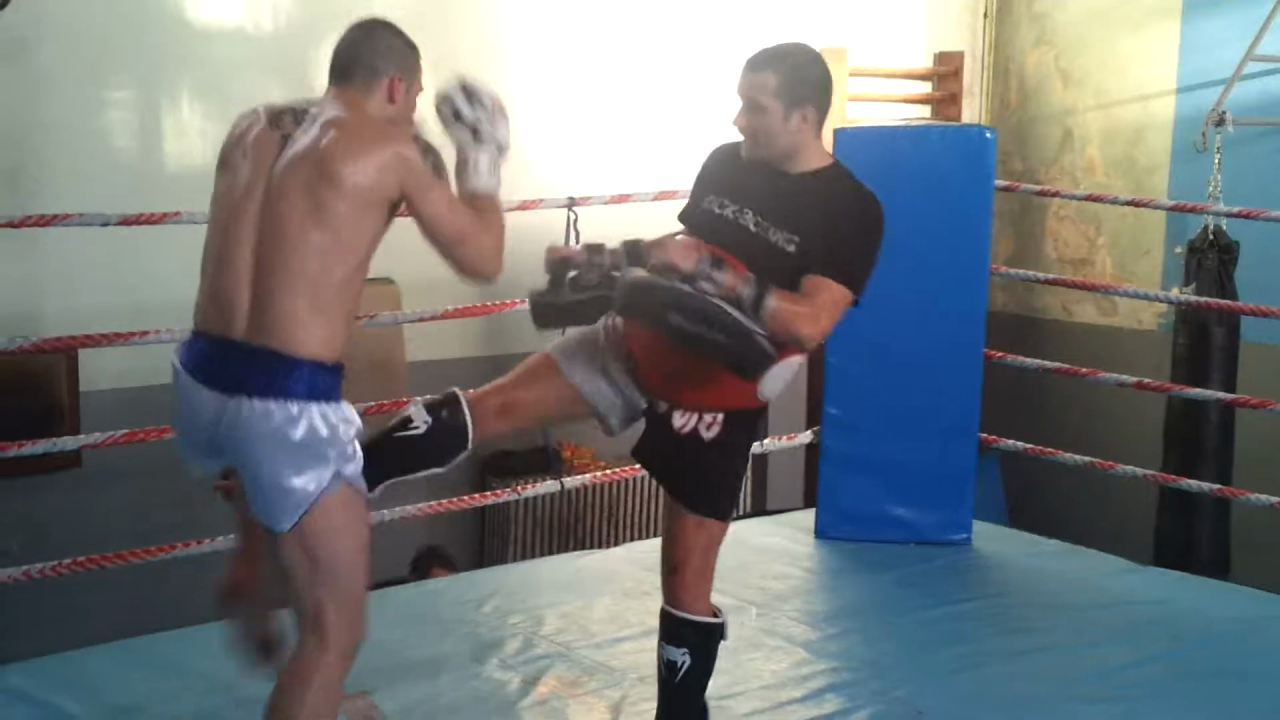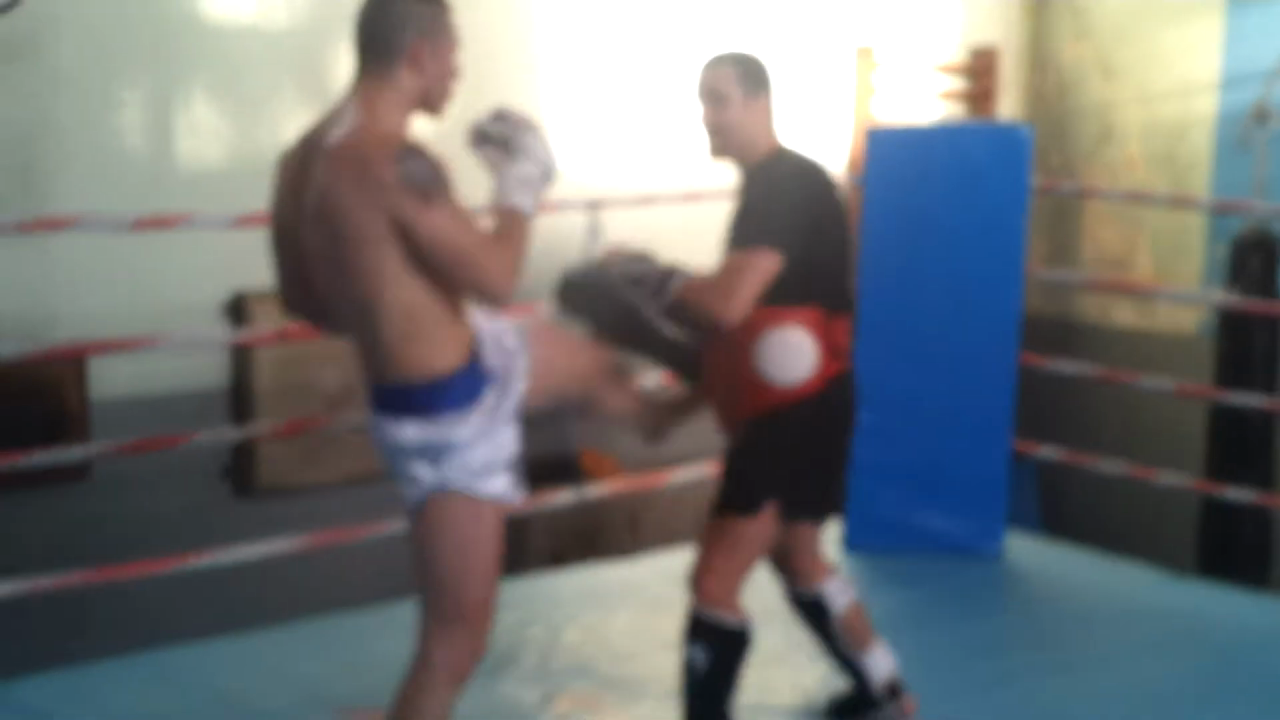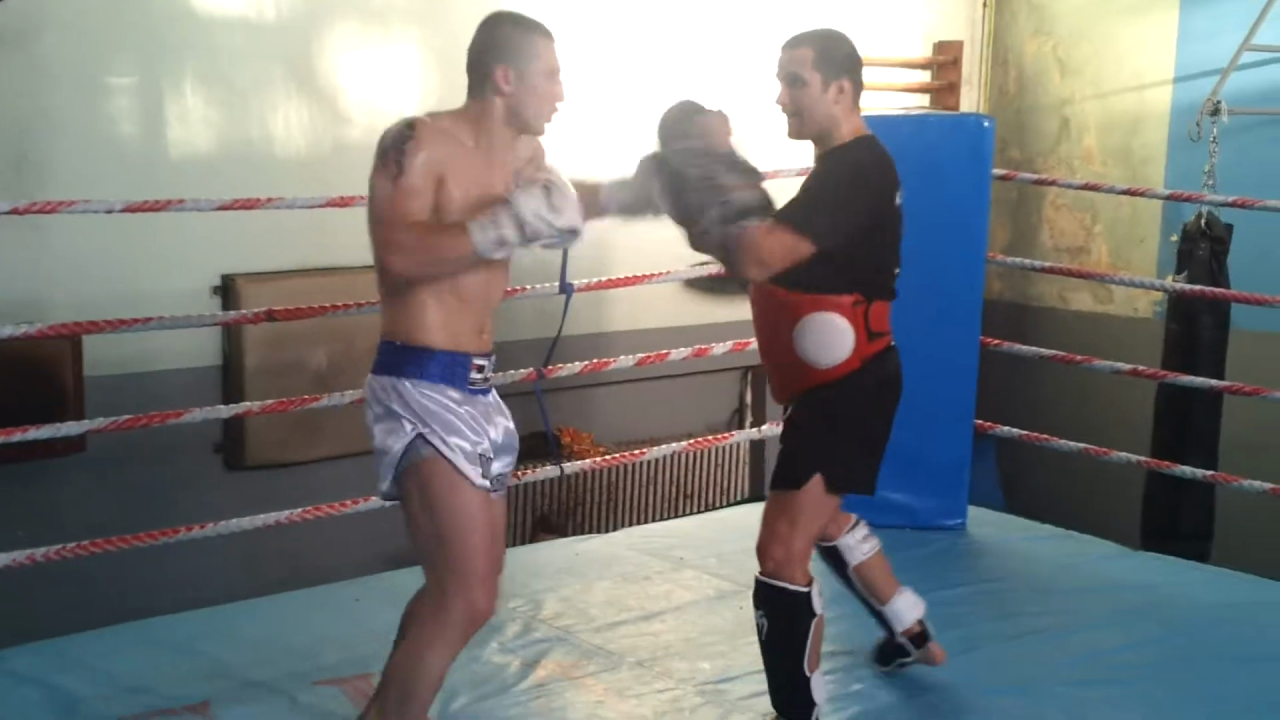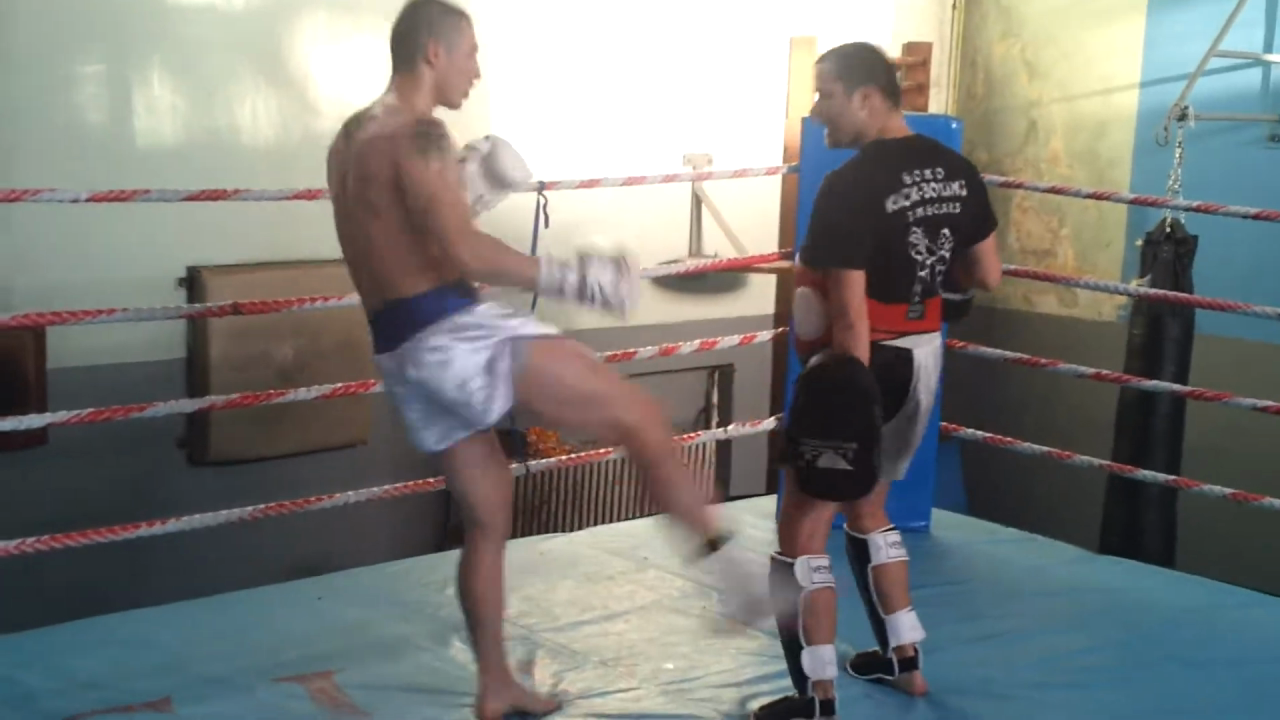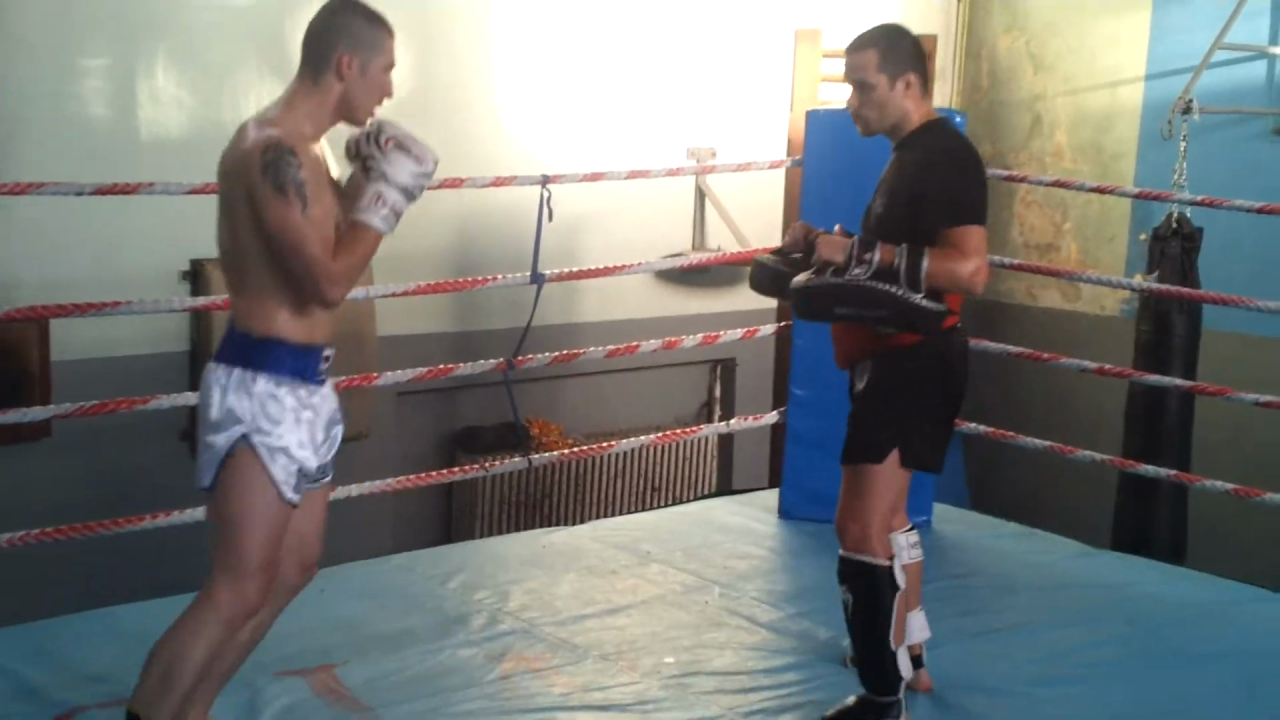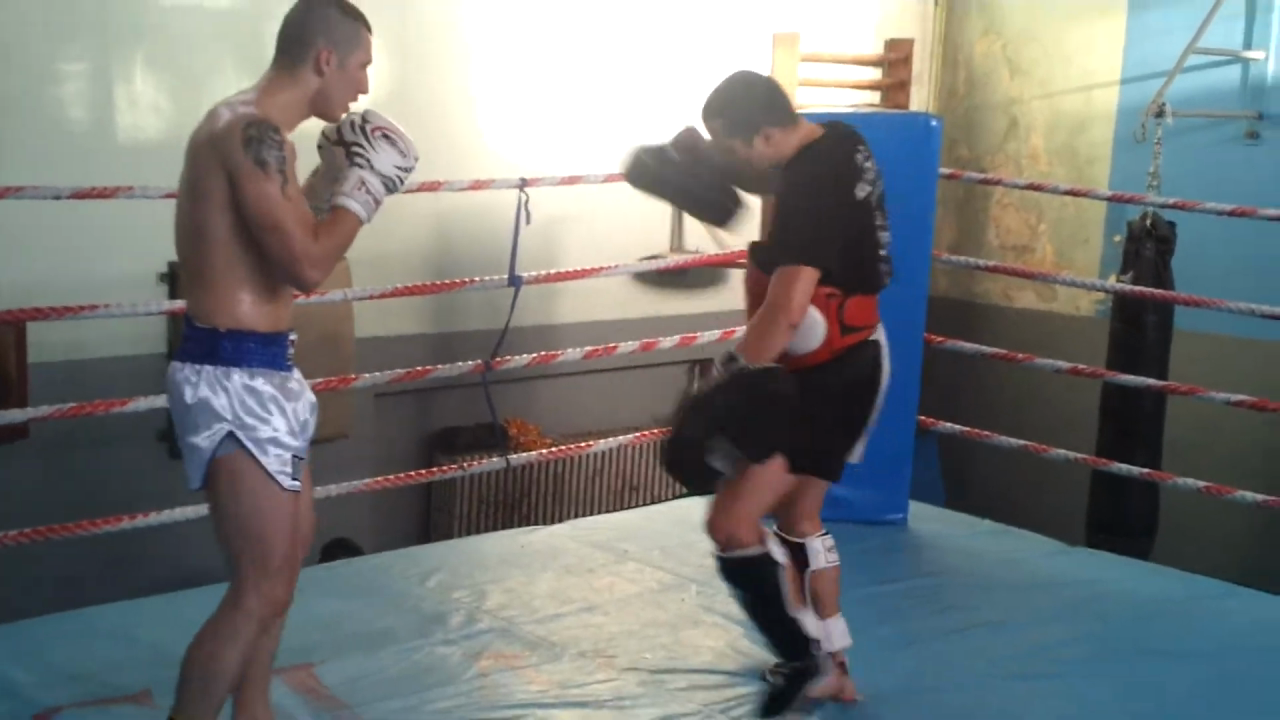
dt=0.7s
person 1, frame 1
left shoulder: (252, 128)
right shoulder: (393, 148)
right elbow: (482, 260)
right wrist: (482, 150)
left hip: (202, 380)
right hip: (288, 404)
right knee: (334, 635)
left ankle: (249, 586)
person 1, frame 2
left shoulder: (303, 159)
right shoulder: (391, 161)
left elbow: (300, 295)
right elbow: (496, 281)
right wrist: (519, 178)
right hip: (438, 417)
left knee: (587, 358)
right knee: (455, 644)
left ankle: (648, 411)
person 1, frame 3
left shoulder: (519, 153)
right shoulder: (415, 140)
left elbow: (553, 201)
right elbow: (398, 258)
right wrist: (509, 226)
left hip: (469, 387)
right hip: (424, 389)
left knee: (454, 585)
right knee: (468, 600)
person 1, frame 4
left shoulder: (348, 139)
right shoulder: (417, 133)
right elbow: (462, 254)
left wrist: (472, 180)
right wrist: (576, 270)
left hip: (400, 356)
right hip: (447, 333)
left knee: (488, 525)
right knee: (641, 420)
right ankle: (725, 561)
person 1, frame 5
left shoulder: (294, 150)
right shoulder: (275, 153)
right elbow: (329, 285)
left wrist: (365, 186)
right wrist: (390, 195)
left hip: (299, 381)
right hip: (264, 387)
left knee: (292, 568)
right knee: (236, 592)
person 1, frame 6
left shoulder: (243, 124)
right shoulder: (254, 133)
right elbow: (305, 265)
left wrist: (333, 175)
right wrist: (368, 183)
left hip: (254, 371)
right hip: (236, 379)
left knee: (279, 559)
right knee: (262, 586)
person 2, frame 1
left shoulder: (852, 209)
right shoulder: (725, 164)
left elbow: (807, 326)
left wrist: (704, 273)
right wrist: (615, 257)
left hip: (719, 401)
right hip: (635, 345)
left knee: (687, 584)
right knee: (494, 405)
person 2, frame 2
left shoulder: (786, 183)
right shoulder: (774, 185)
left elbow: (728, 303)
left wrist: (638, 274)
left hip: (798, 411)
right hip: (786, 409)
left knee: (714, 584)
right knee: (797, 557)
person 2, frame 3
left shoulder: (857, 173)
right shoulder: (836, 164)
left elbow: (758, 261)
right elbow: (761, 249)
left wrist: (720, 164)
left hip: (847, 388)
right hip: (828, 382)
left knee: (781, 553)
right knee: (826, 519)
right ankle: (913, 634)
person 2, frame 4
left shoulder: (849, 186)
right shoulder: (955, 170)
left elbow: (846, 309)
right elbow: (987, 276)
left wrist: (842, 398)
left hip: (864, 367)
right hip: (919, 360)
left knee: (801, 532)
right knee: (864, 508)
right ankle: (903, 658)
person 2, frame 5
left shoulder: (945, 157)
right shoulder: (910, 155)
left elbow: (968, 269)
left wrist: (856, 253)
right wrist: (827, 242)
left hip: (912, 362)
right hip: (892, 358)
left knee: (860, 532)
right knee: (887, 513)
right ankle: (908, 653)
person 2, frame 6
left shoulder: (814, 188)
right shoulder: (837, 145)
left elbow: (781, 314)
left wrist: (720, 394)
right wrist: (700, 160)
left hip: (828, 373)
right hip: (850, 363)
left knee: (732, 523)
right knee: (797, 517)
left ankle: (810, 664)
right ankle: (828, 661)
